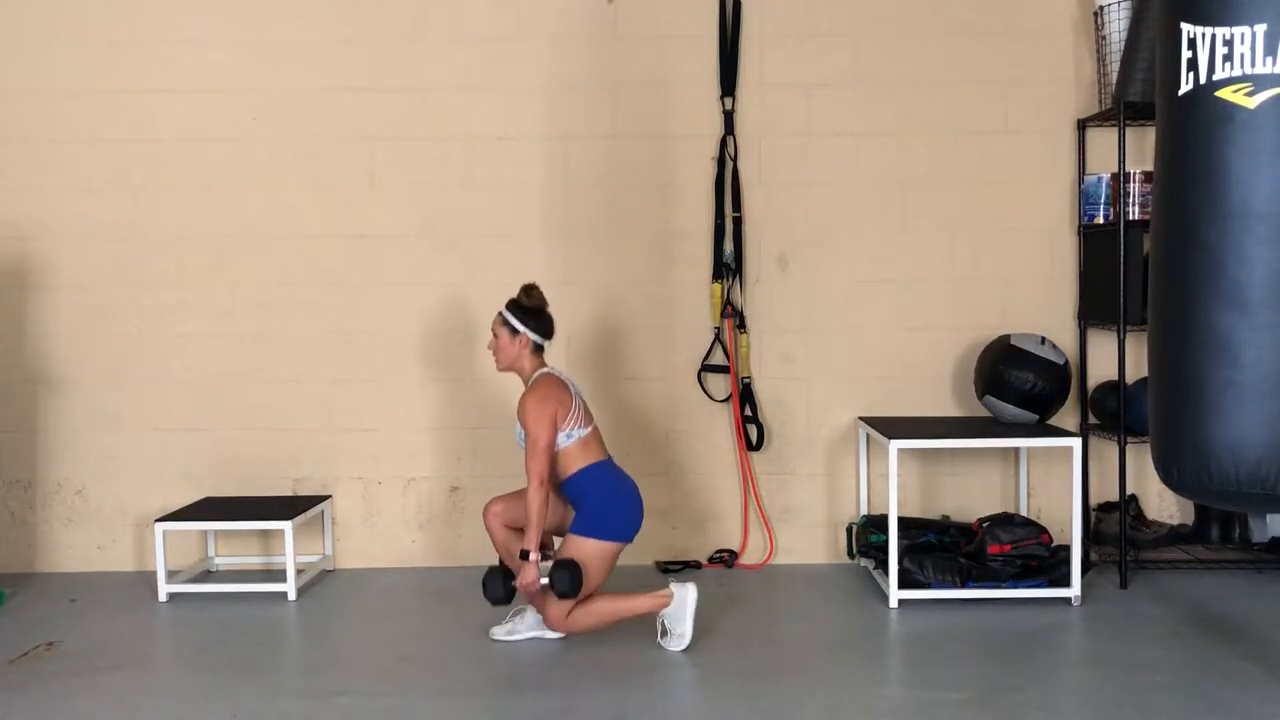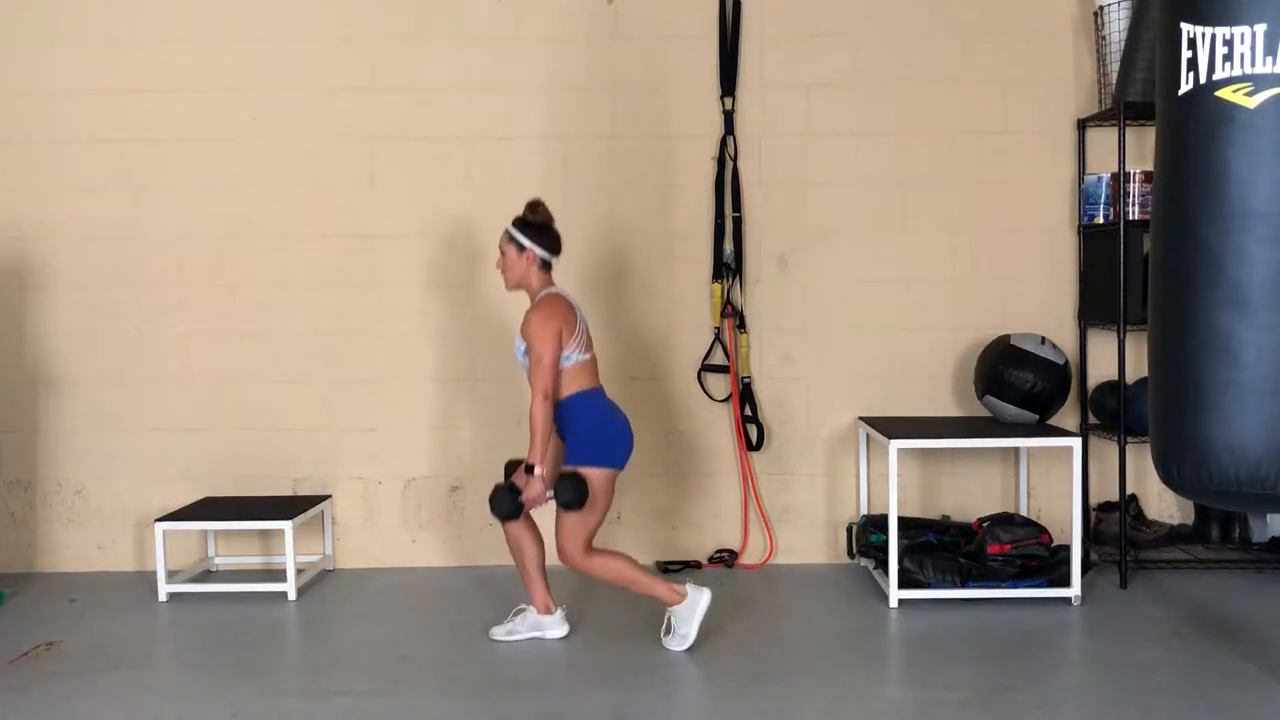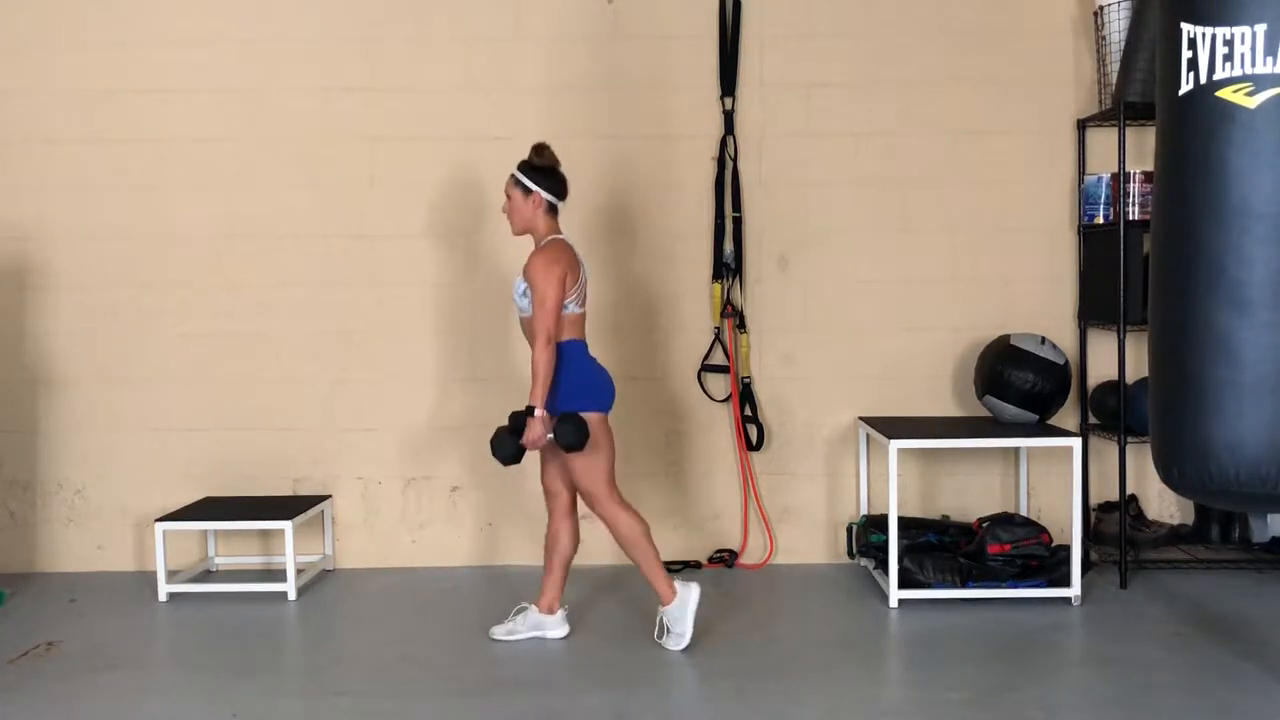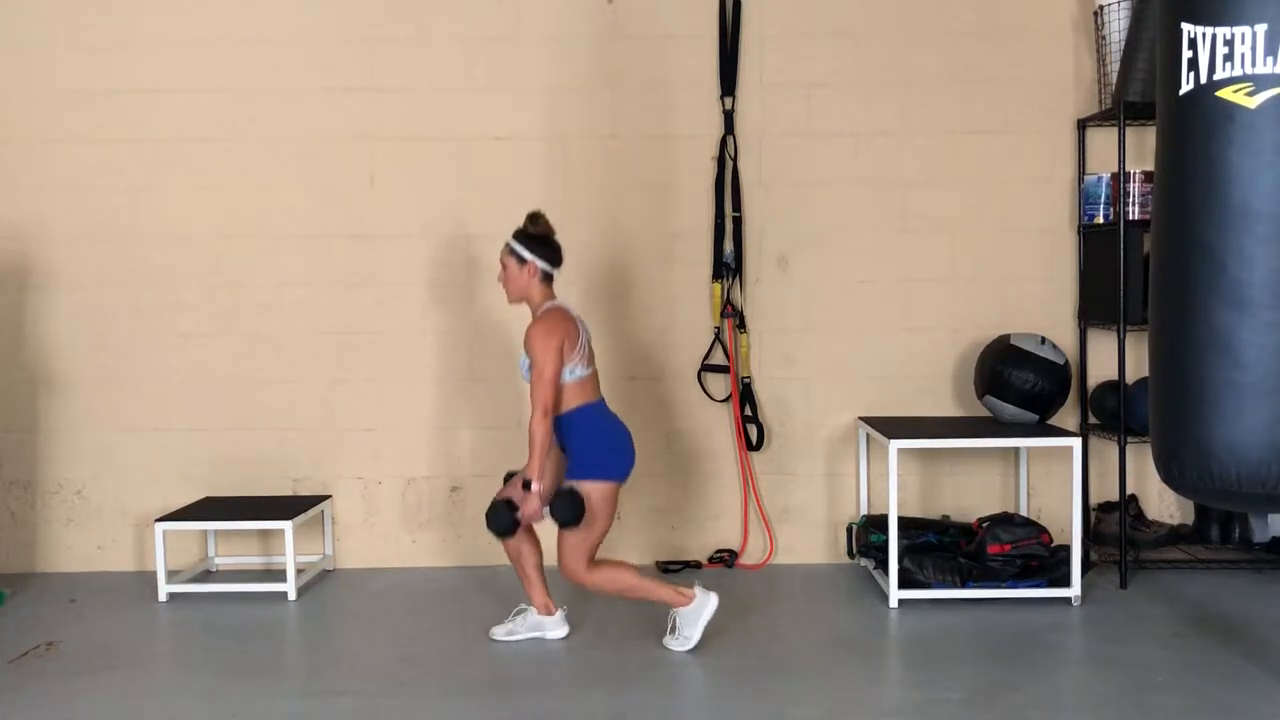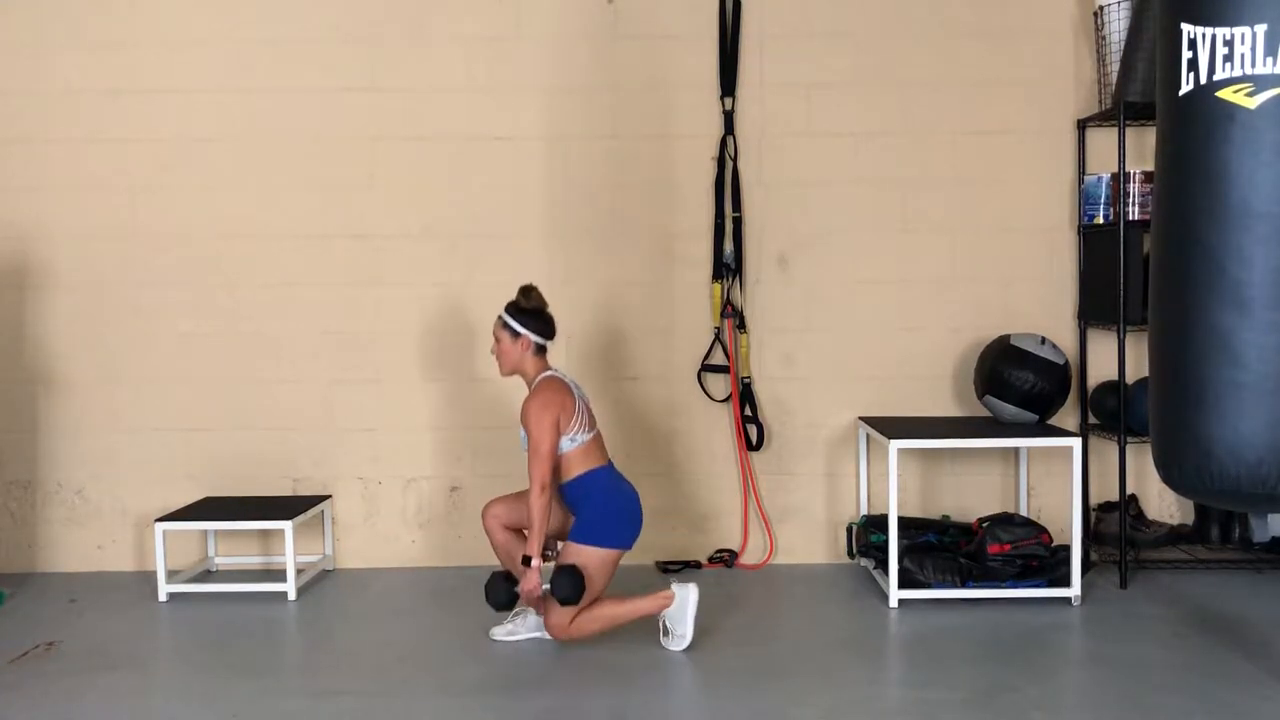
dt=0.4s
person 1, frame 1
left shoulder: (537, 398)
right shoulder: (550, 384)
left elbow: (538, 483)
right elbow: (553, 469)
left wrist: (530, 556)
right wrist: (541, 535)
left hip: (605, 506)
right hip: (593, 497)
left knee: (560, 617)
right knee: (496, 514)
left ankle: (670, 599)
right ankle: (538, 609)
person 1, frame 2
left shoulder: (542, 313)
right shoulder: (556, 304)
left elbow: (542, 396)
left wrist: (535, 469)
right wrist: (541, 463)
left hip: (593, 433)
right hip: (583, 427)
left knee: (575, 552)
left ankle: (682, 598)
right ankle: (543, 613)
person 1, frame 3
left shoulder: (546, 257)
right shoulder: (557, 252)
left elbow: (546, 339)
left wrist: (536, 410)
right wrist: (545, 406)
left hip: (574, 384)
right hip: (570, 382)
left knee: (603, 499)
right knee: (559, 502)
left ankle: (673, 596)
right ankle: (547, 612)
person 1, frame 4
left shoulder: (544, 327)
right shoulder: (559, 317)
left elbow: (542, 411)
left wrist: (534, 485)
right wrist: (532, 482)
left hip: (594, 445)
right hip: (584, 440)
left knee: (577, 567)
left ankle: (689, 601)
right ankle: (544, 613)
person 1, frame 5
left shoulder: (540, 400)
right shoulder: (556, 384)
left elbow: (540, 487)
left wrist: (532, 563)
right wrist: (539, 542)
left hip: (604, 510)
right hip: (596, 499)
left knee: (562, 625)
right knee: (495, 515)
left ankle: (670, 600)
right ankle: (538, 612)
